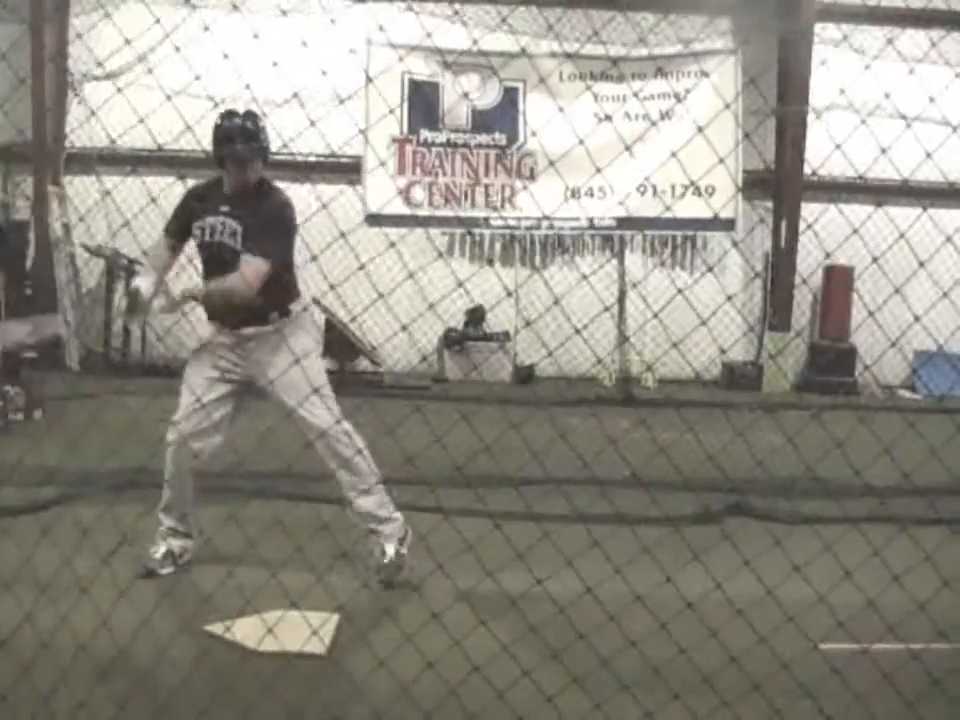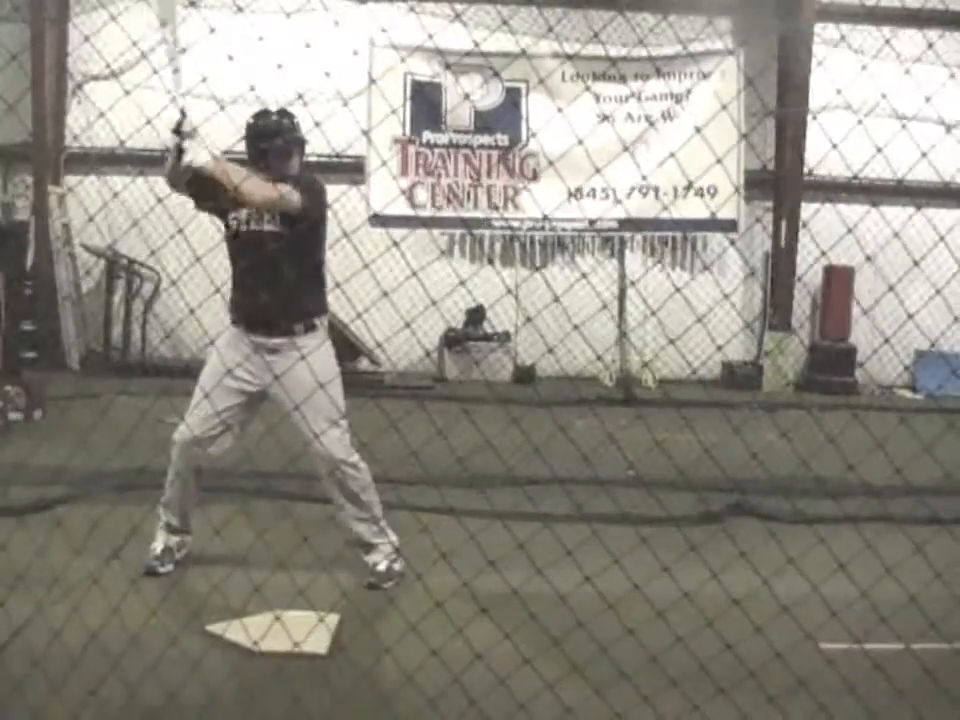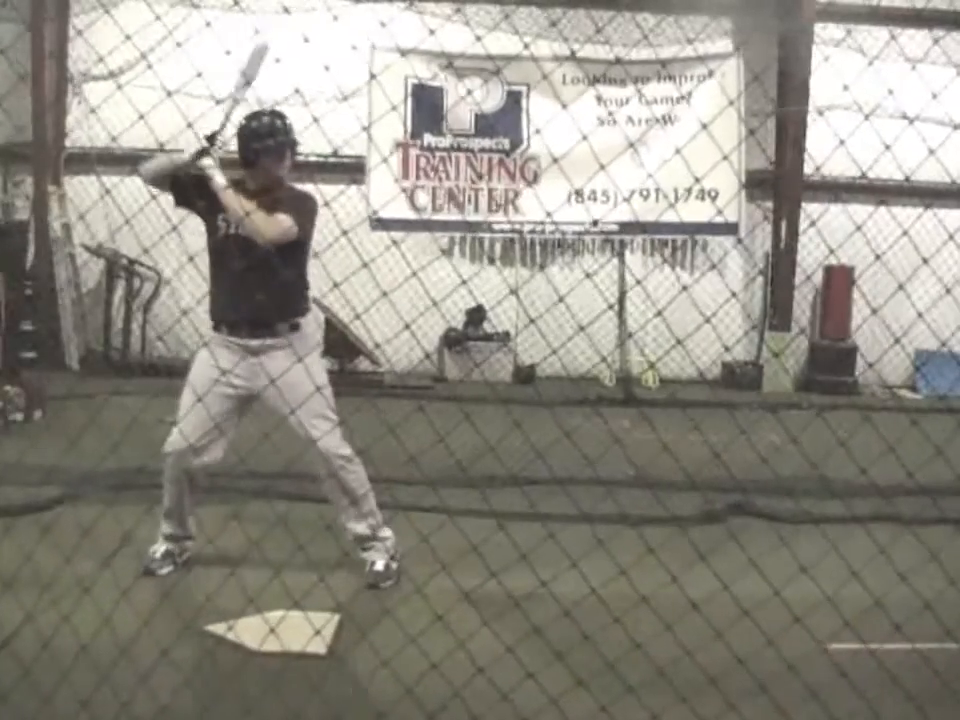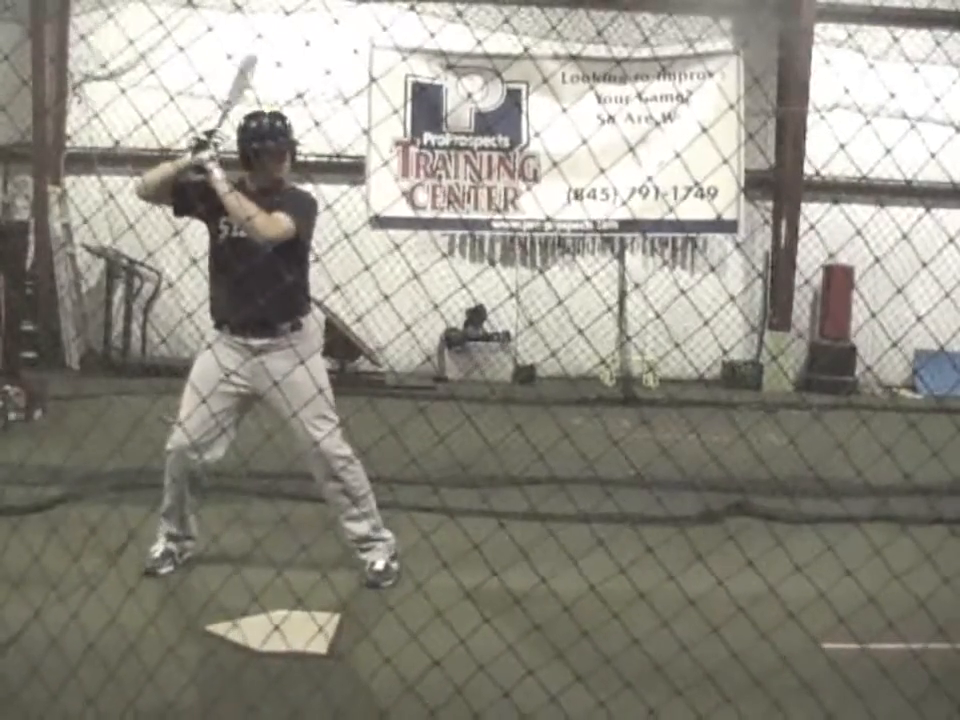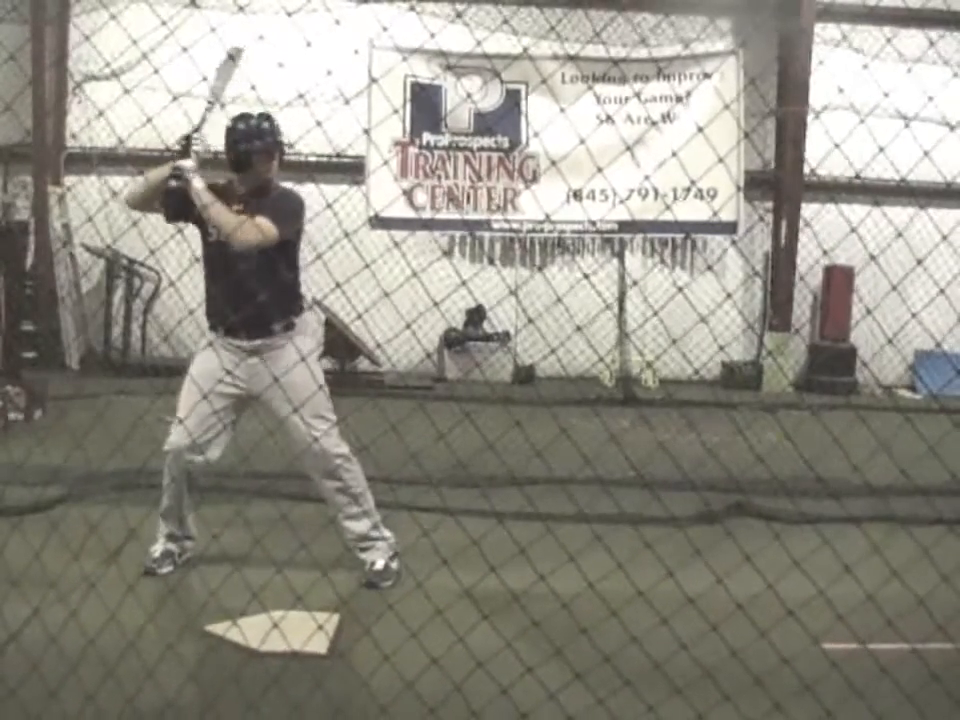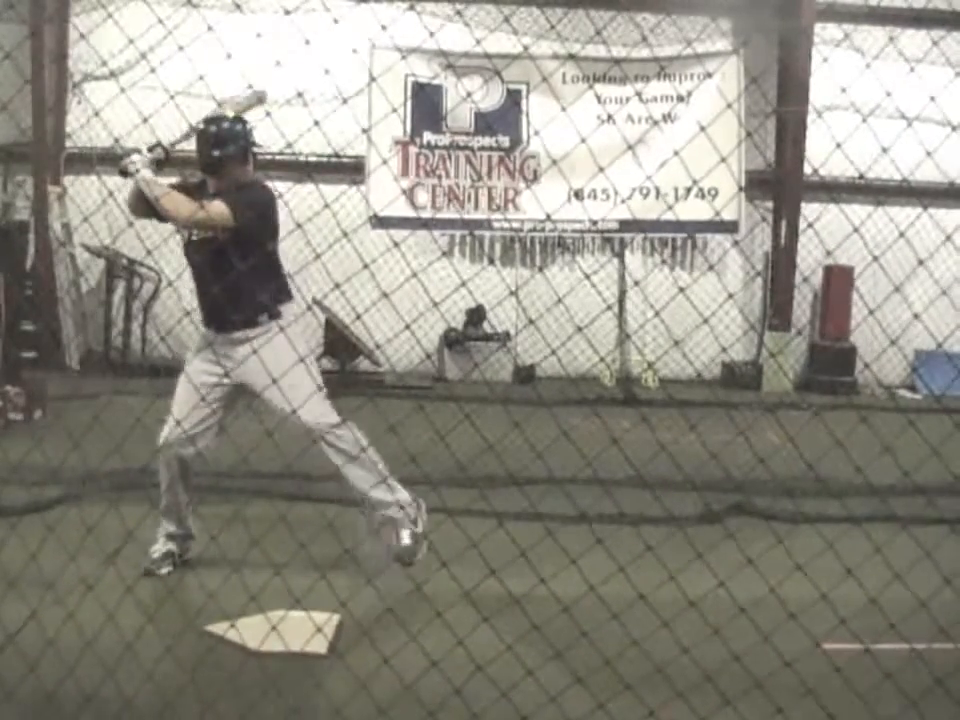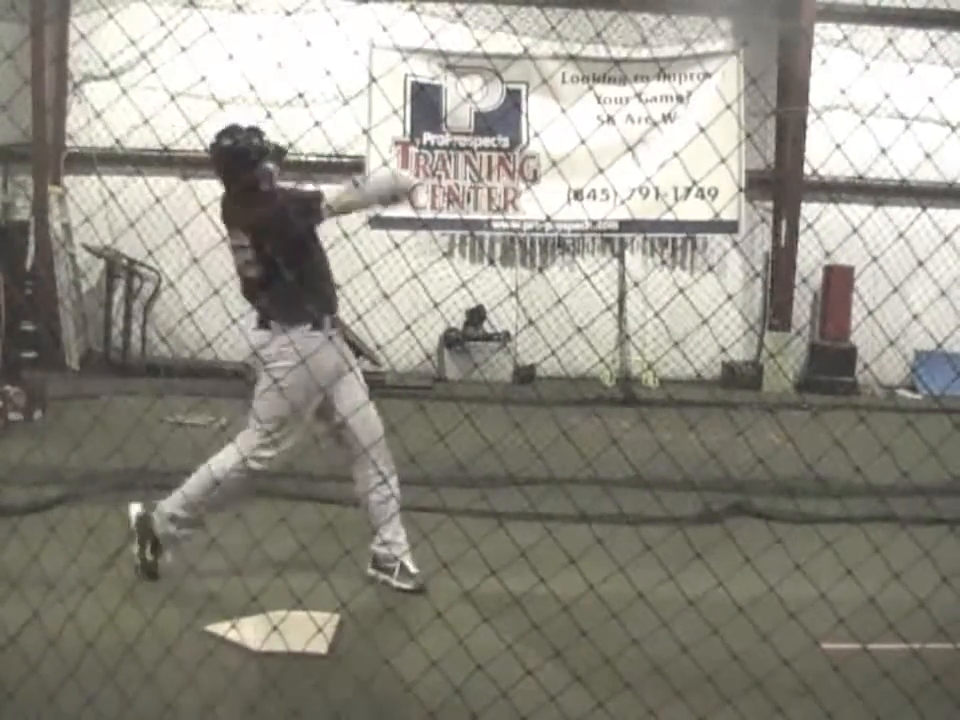
dt=0.5s
person 1, frame 1
left shoulder: (274, 206)
right shoulder: (198, 199)
left elbow: (247, 283)
right elbow: (168, 247)
left wrist: (185, 293)
right wrist: (148, 279)
left hip: (281, 331)
right hip: (223, 336)
left knee: (329, 429)
right knee: (183, 437)
left ankle: (389, 531)
right ankle: (175, 539)
person 1, frame 2
left shoulder: (309, 191)
right shoulder: (231, 189)
left elbow: (268, 197)
right elbow: (176, 182)
left wrist: (210, 160)
right wrist: (180, 149)
left hip: (302, 345)
right hip: (241, 342)
left knee: (336, 452)
right knee: (188, 441)
left ankle: (381, 547)
right ankle: (172, 535)
person 1, frame 3
left shoulder: (300, 203)
right shoulder: (211, 192)
left elbow: (268, 232)
right elbow: (148, 173)
left wrist: (218, 181)
right wrist: (190, 161)
left hip: (287, 346)
right hip: (225, 346)
left knee: (332, 449)
right knee: (180, 449)
left ankle: (378, 544)
right ankle: (174, 540)
person 1, frame 4
left shoulder: (300, 203)
right shoulder: (213, 194)
left elbow: (265, 229)
right elbow: (144, 189)
left wrist: (216, 178)
right wrist: (189, 162)
left hip: (289, 346)
right hip: (228, 346)
left knee: (330, 450)
right knee: (182, 447)
left ankle: (377, 545)
right ankle: (174, 538)
person 1, frame 5
left shoulder: (287, 203)
right shoulder: (208, 196)
left elbow: (244, 238)
right elbow: (134, 200)
left wrist: (195, 184)
right wrist: (174, 169)
left hip: (283, 345)
right hip: (224, 347)
left knee: (326, 449)
right knee: (180, 448)
left ankle: (377, 544)
right ankle: (174, 538)
person 1, frame 6
left shoulder: (256, 196)
right shoulder: (191, 192)
left elbow: (189, 216)
right elbow: (136, 208)
left wrist: (145, 175)
right wrist: (143, 175)
left hip: (270, 334)
right hip: (215, 340)
left knee: (324, 423)
right knee: (173, 442)
left ankle: (401, 513)
right ankle: (174, 537)
person 1, frame 7
left shoulder: (244, 200)
right shoulder: (268, 211)
left elbow: (316, 202)
right elbow: (334, 203)
left wrist: (369, 189)
right wrist: (379, 188)
left hip: (320, 336)
right hip: (294, 346)
left knee: (369, 442)
right knee: (255, 450)
left ankle: (389, 553)
right ankle: (160, 522)
